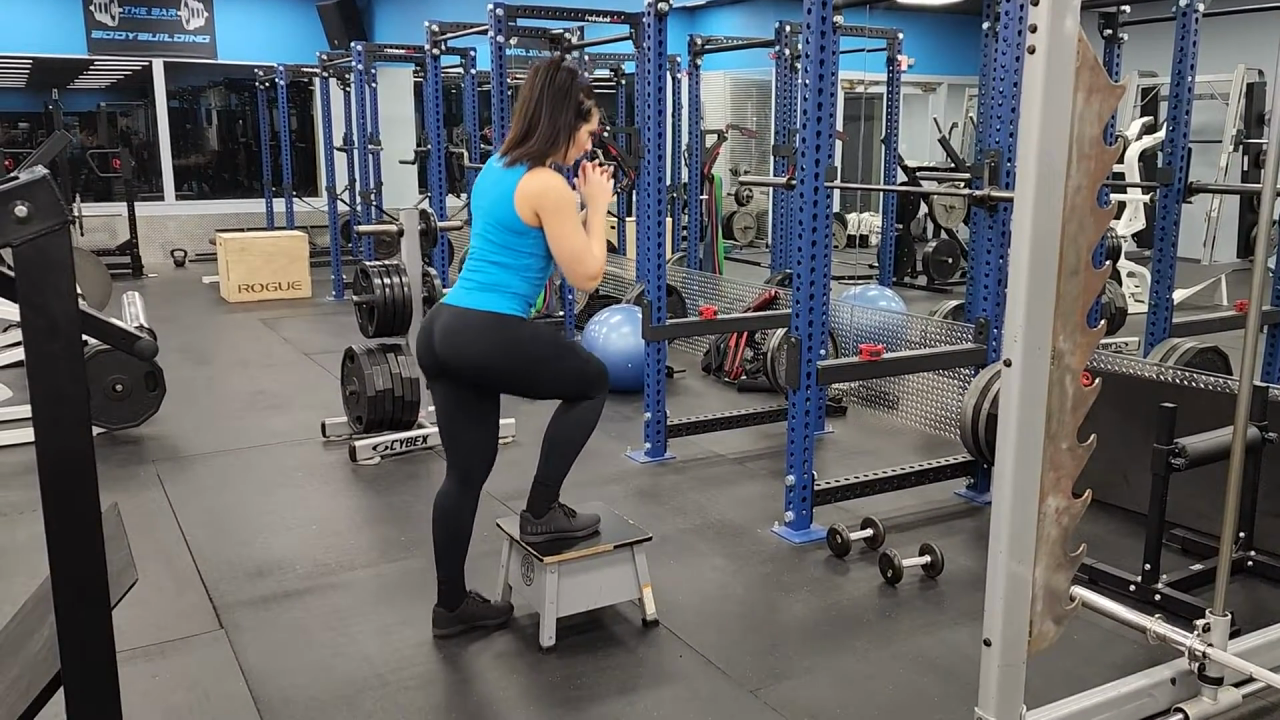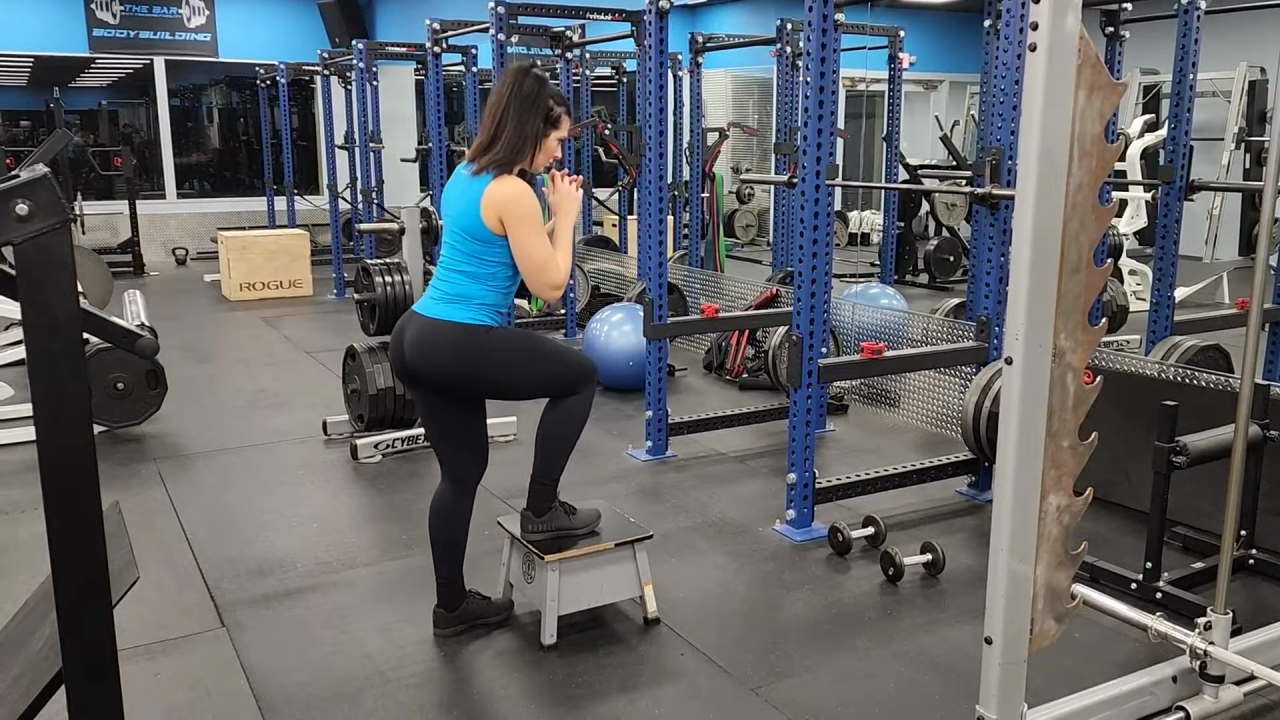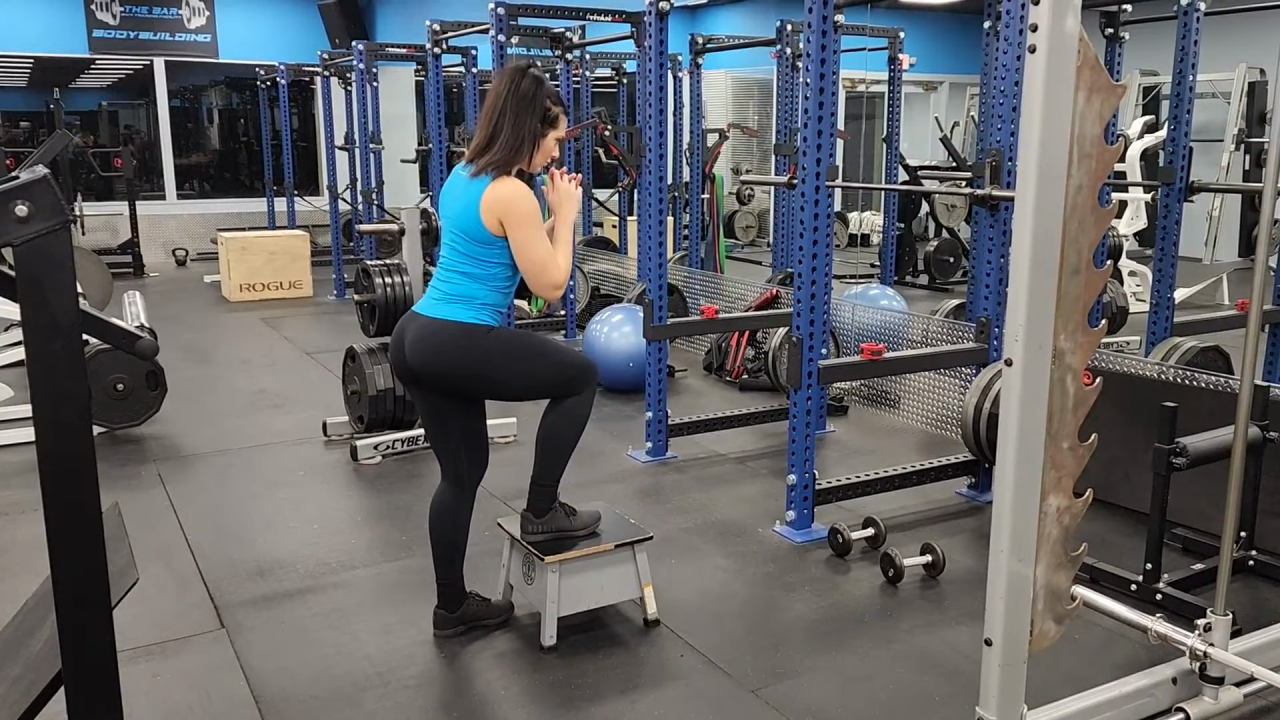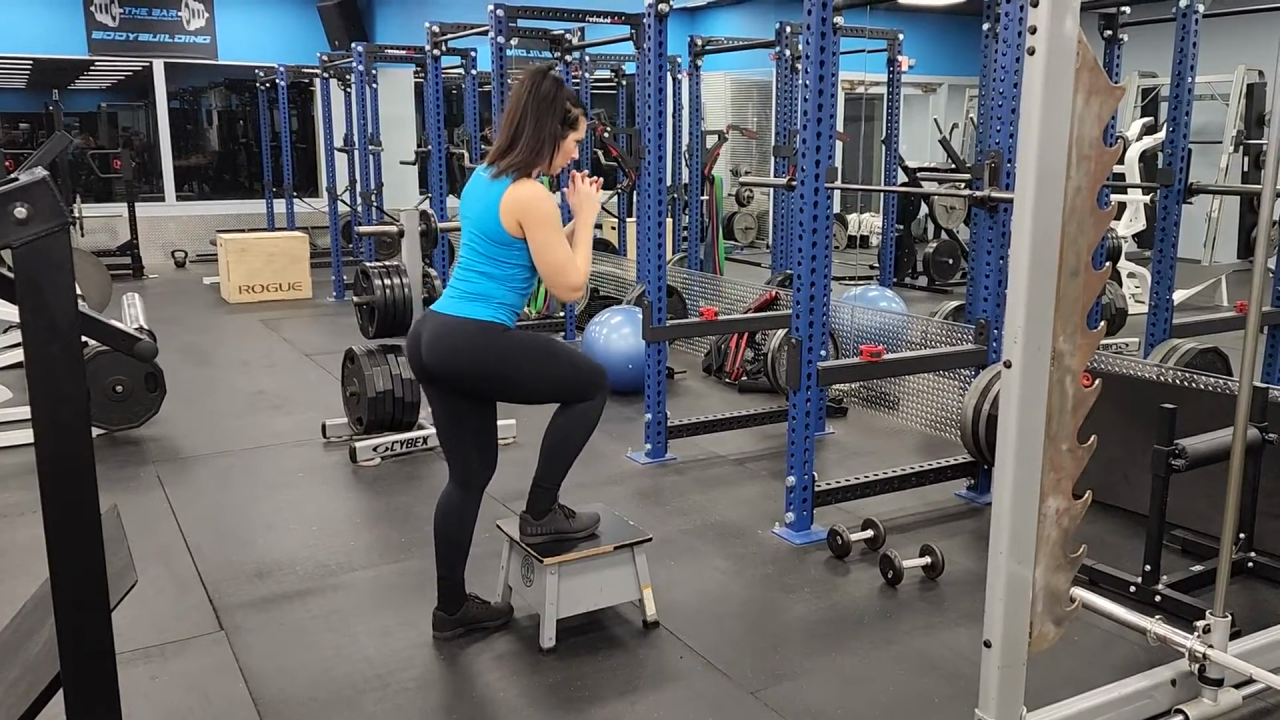
dt=0.4s
person 1, frame 1
left shoulder: (496, 168)
right shoulder: (546, 184)
right elbow: (586, 275)
left wrist: (580, 204)
right wrist: (597, 207)
left hip: (442, 331)
right hip: (490, 336)
left knee: (466, 469)
right knee: (590, 384)
left ankle: (451, 604)
right ankle: (541, 514)
person 1, frame 2
left shoulder: (465, 175)
right shoulder: (512, 193)
right elbow: (549, 286)
left wrist: (553, 218)
right wrist: (565, 218)
left hip: (416, 339)
right hip: (458, 346)
left knee: (461, 473)
right knee: (579, 376)
left ankle: (451, 605)
right ankle: (542, 509)
person 1, frame 3
left shoulder: (463, 175)
right shoulder: (510, 194)
right elbow: (550, 285)
left wrist: (553, 217)
right wrist: (564, 214)
left hip: (415, 340)
right hip: (458, 346)
left knee: (461, 474)
right knee: (579, 377)
left ankle: (452, 606)
right ankle: (542, 510)
person 1, frame 4
left shoulder: (485, 177)
right shoulder: (530, 196)
right elbow: (569, 287)
left wrist: (571, 219)
right wrist: (586, 217)
left hip: (433, 338)
right hip: (475, 344)
left knee: (468, 475)
right knee: (590, 384)
left ankle: (452, 606)
right ankle: (541, 512)
